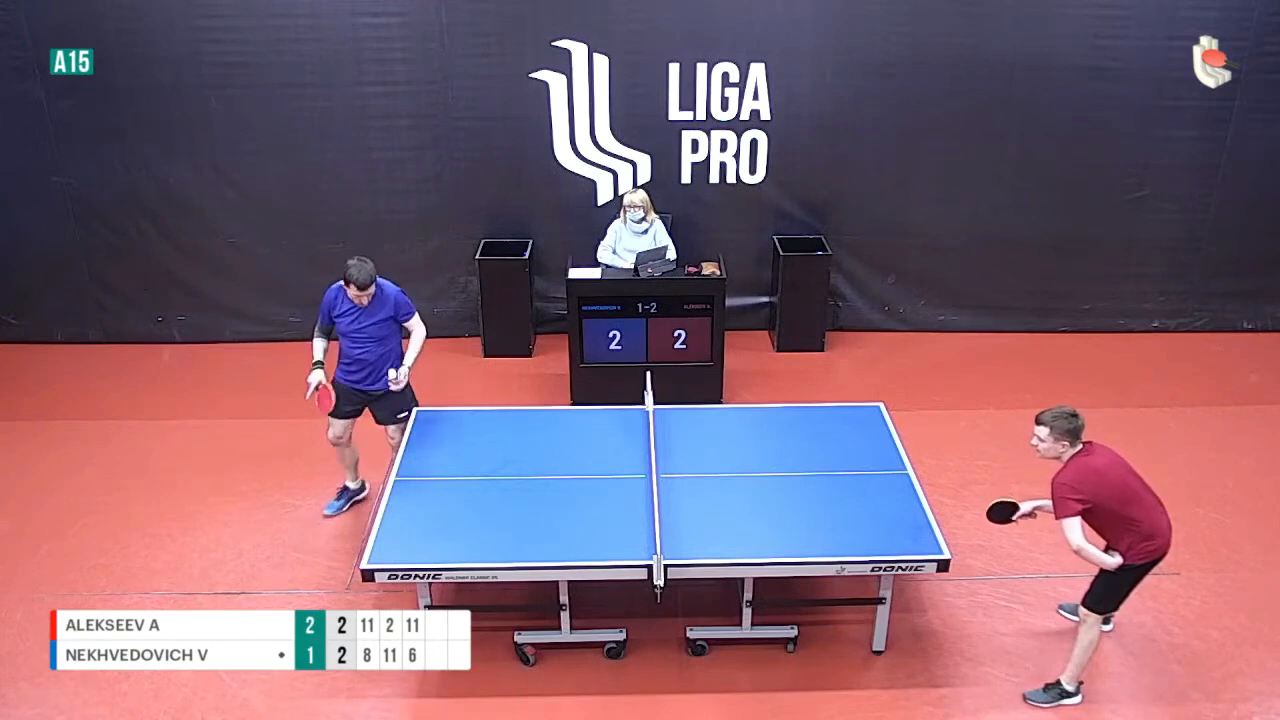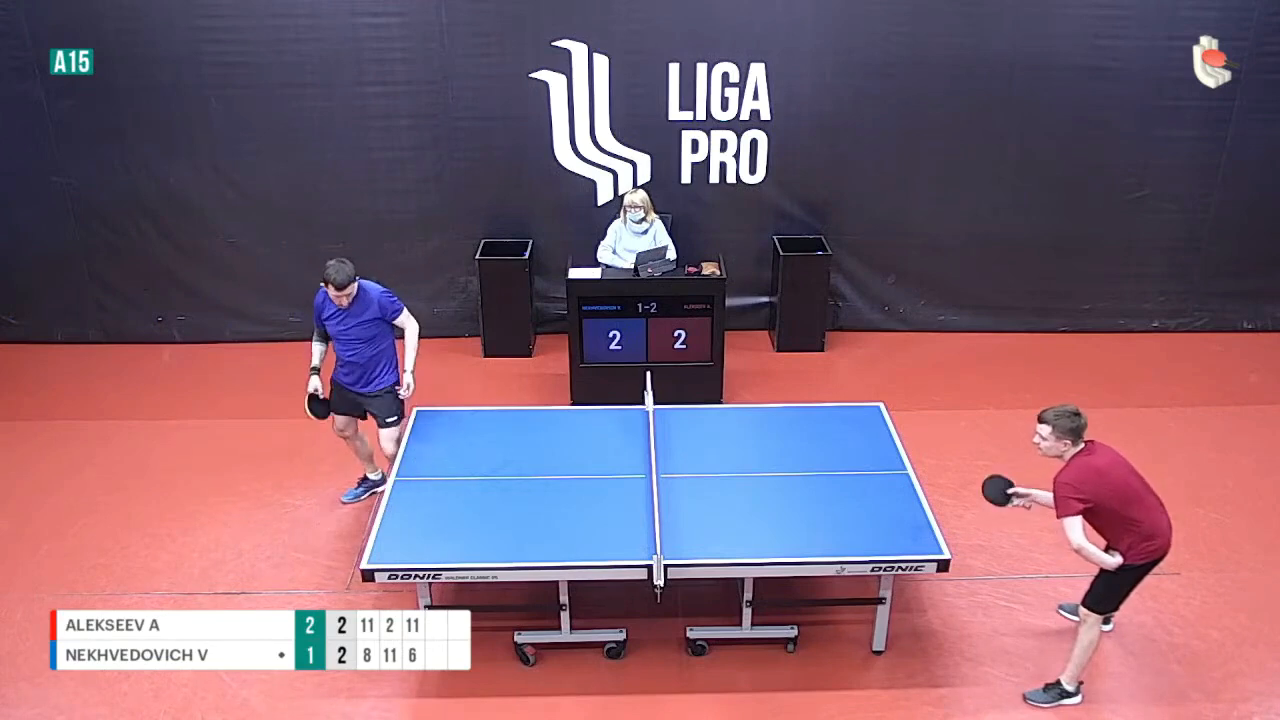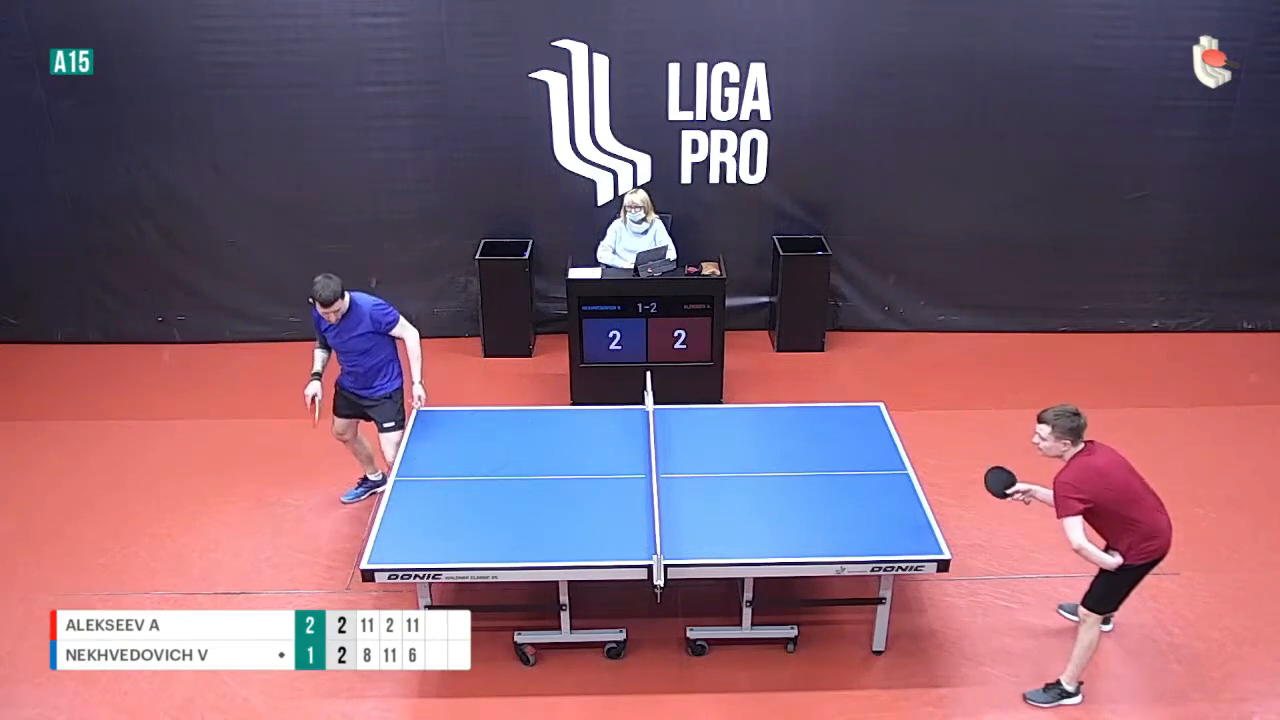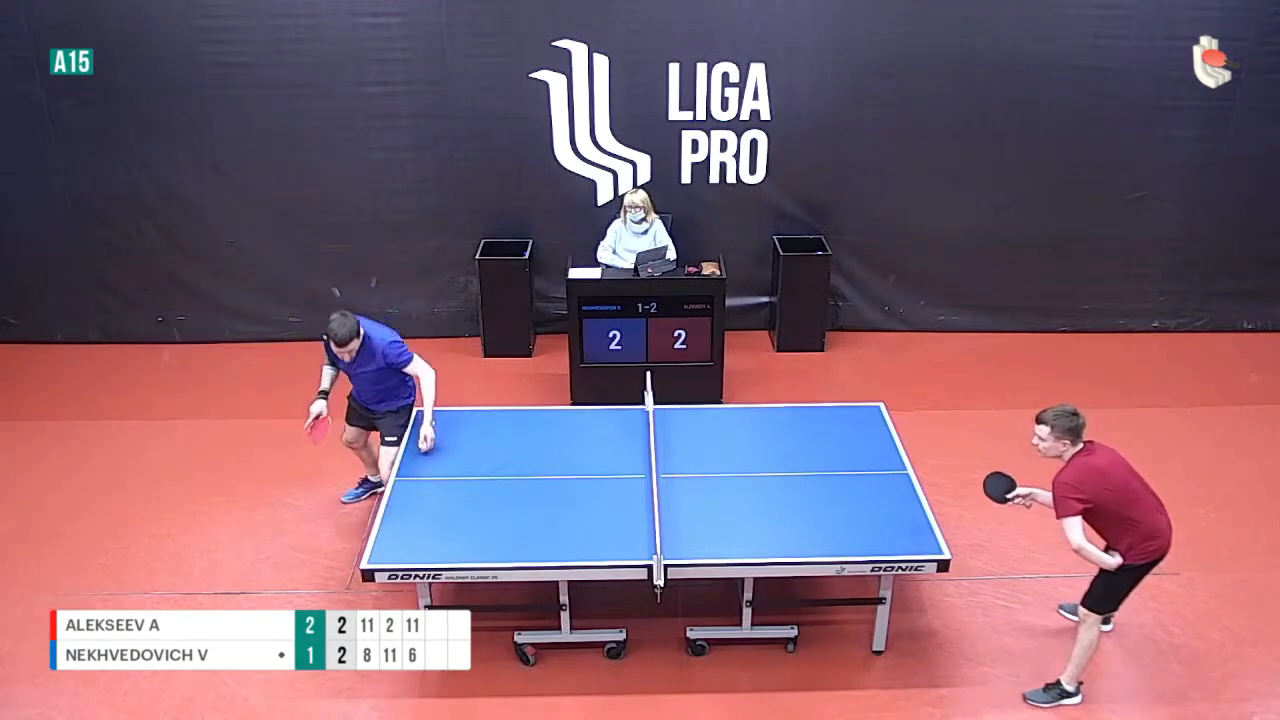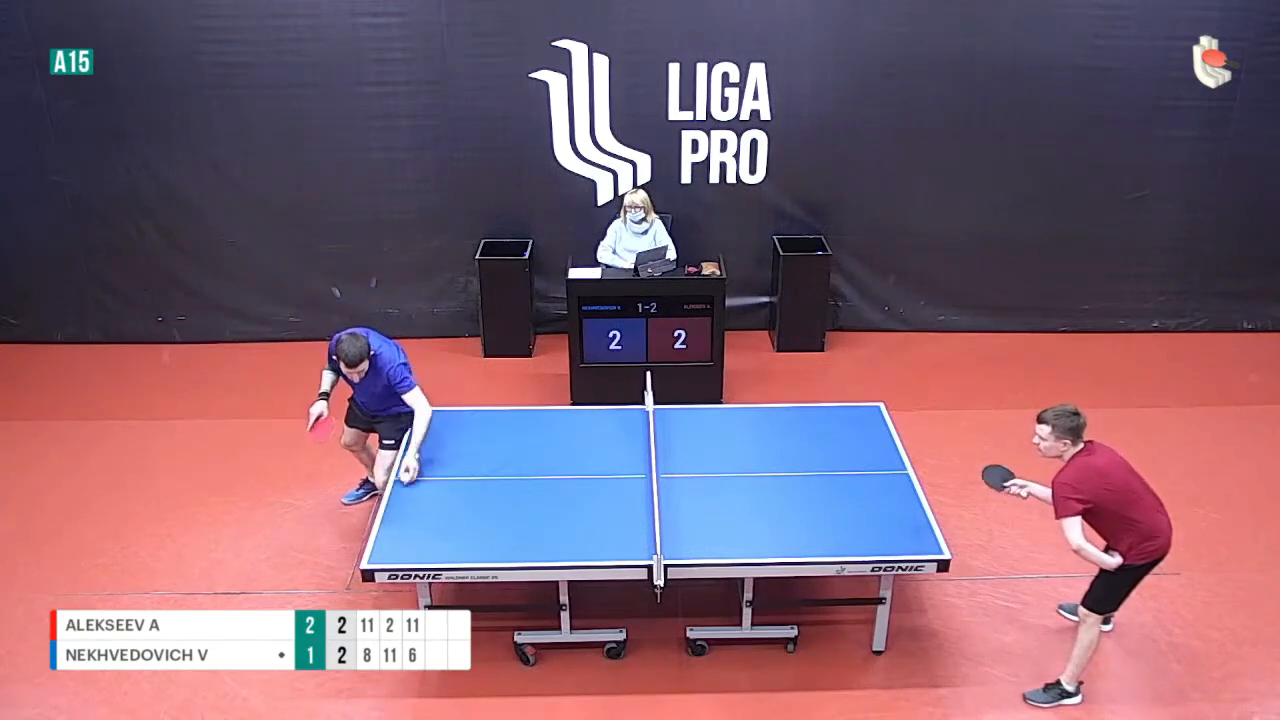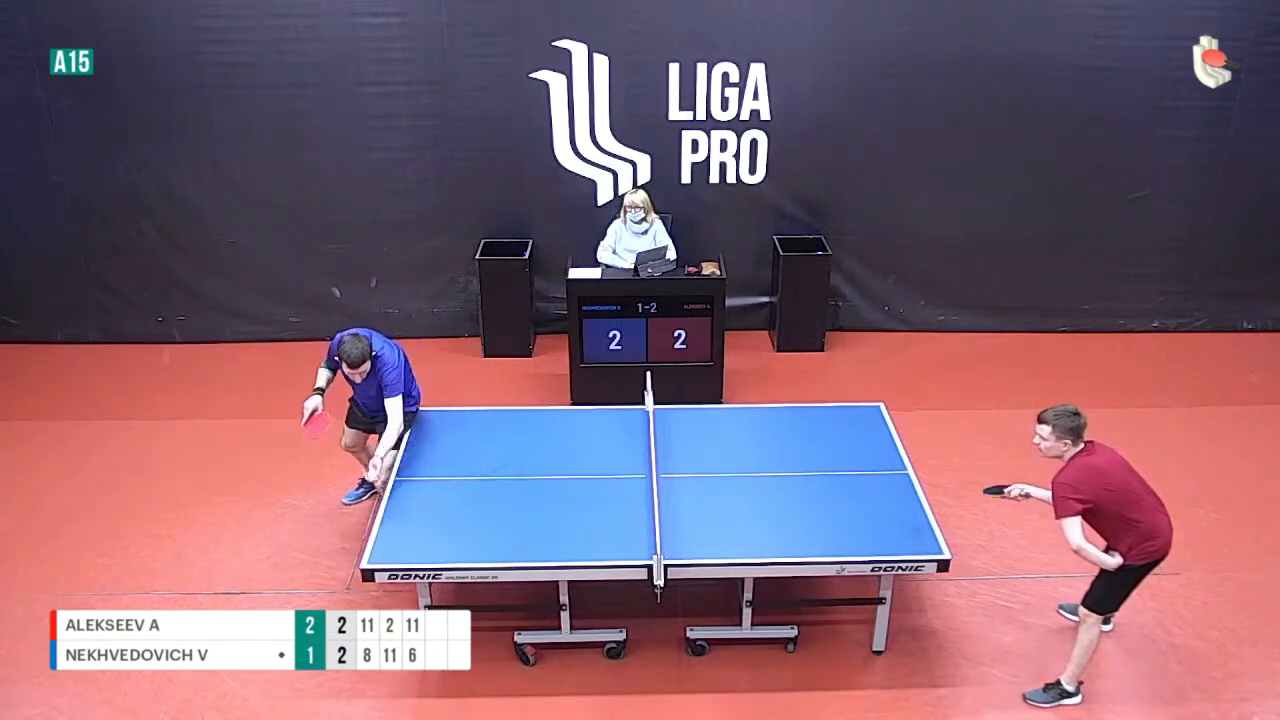
dt=0.3s
person 1, frame 1
left shoulder: (1065, 481)
right shoulder: (1094, 451)
left elbow: (1077, 544)
left wrist: (1112, 563)
right wrist: (1039, 505)
left hip: (1142, 546)
right hip: (1155, 528)
left knee: (1088, 615)
left ankle: (1068, 687)
right ankle: (1103, 612)
person 1, frame 2
left shoulder: (1068, 479)
right shoulder: (1096, 450)
left elbow: (1078, 544)
left wrist: (1112, 563)
right wrist: (1033, 495)
left hip: (1142, 546)
right hip: (1155, 528)
left knee: (1089, 615)
left ankle: (1068, 688)
right ankle: (1103, 612)
person 1, frame 3
left shoulder: (1068, 479)
right shoulder: (1097, 450)
left elbow: (1078, 543)
left wrist: (1112, 563)
right wrist: (1034, 491)
left hip: (1142, 546)
right hip: (1154, 528)
left knee: (1088, 615)
left ankle: (1067, 688)
right ankle: (1102, 612)
person 1, frame 4
left shoulder: (1067, 480)
right shoulder: (1096, 450)
left elbow: (1078, 544)
left wrist: (1112, 563)
right wrist: (1035, 495)
left hip: (1142, 546)
right hip: (1155, 528)
left knee: (1088, 614)
left ankle: (1068, 688)
right ankle: (1103, 612)
person 1, frame 5
left shoulder: (1066, 479)
right shoulder: (1096, 450)
left elbow: (1077, 544)
left wrist: (1113, 563)
right wrist: (1030, 488)
left hip: (1142, 546)
right hip: (1155, 529)
left knee: (1089, 615)
left ankle: (1068, 688)
right ankle: (1104, 612)
person 1, frame 6
left shoulder: (1066, 480)
right shoulder: (1096, 451)
left elbow: (1077, 544)
left wrist: (1113, 563)
right wrist: (1031, 491)
left hip: (1143, 546)
right hip: (1155, 529)
left knee: (1088, 614)
left ankle: (1068, 687)
right ankle: (1103, 612)
person 2, frame 1
left shoulder: (393, 296)
right shoulder: (332, 297)
left elbow: (418, 330)
right elbow: (321, 333)
left wrist: (406, 366)
right wrist: (318, 365)
left hip: (387, 383)
right hip: (347, 381)
left knee: (397, 440)
right knee: (337, 437)
right ankle: (353, 486)
person 2, frame 2
left shoulder: (378, 296)
right shoulder: (321, 301)
left elbow: (411, 326)
right elbow: (320, 337)
left wrist: (408, 370)
right wrist: (315, 371)
left hip: (382, 383)
right hip: (345, 381)
left knee: (391, 449)
right knee: (345, 431)
right ankle: (374, 477)
person 2, frame 3
left shoulder: (371, 309)
right shoulder: (320, 315)
left elbow: (410, 334)
left wrist: (417, 382)
right wrist: (316, 377)
left hip: (384, 388)
right hip: (349, 386)
left knee: (394, 460)
right knee: (343, 433)
right ankle: (374, 478)
person 2, frame 4
left shoulder: (384, 344)
right shoulder: (334, 341)
left elbow: (426, 372)
right elbow: (331, 363)
left wrist: (427, 420)
right wrist: (323, 395)
left hip: (394, 404)
right hip: (362, 398)
left knee: (389, 476)
right knee: (352, 440)
right ankle: (373, 479)
person 2, frame 5
left shoulder: (390, 363)
right shoulder: (338, 344)
left elbow: (423, 409)
right elbow: (331, 369)
left wrist: (412, 454)
right wrist: (323, 397)
left hip: (396, 409)
right hip: (363, 402)
left knee: (384, 480)
right knee: (350, 443)
right ankle: (373, 480)
person 2, frame 6
left shoulder: (389, 363)
right shoulder: (340, 344)
left elbow: (396, 421)
right elbow: (328, 367)
left wrist: (379, 457)
right wrist: (318, 392)
left hip: (396, 407)
right hip: (364, 401)
left knee: (382, 480)
right knee: (350, 444)
right ankle: (370, 481)
